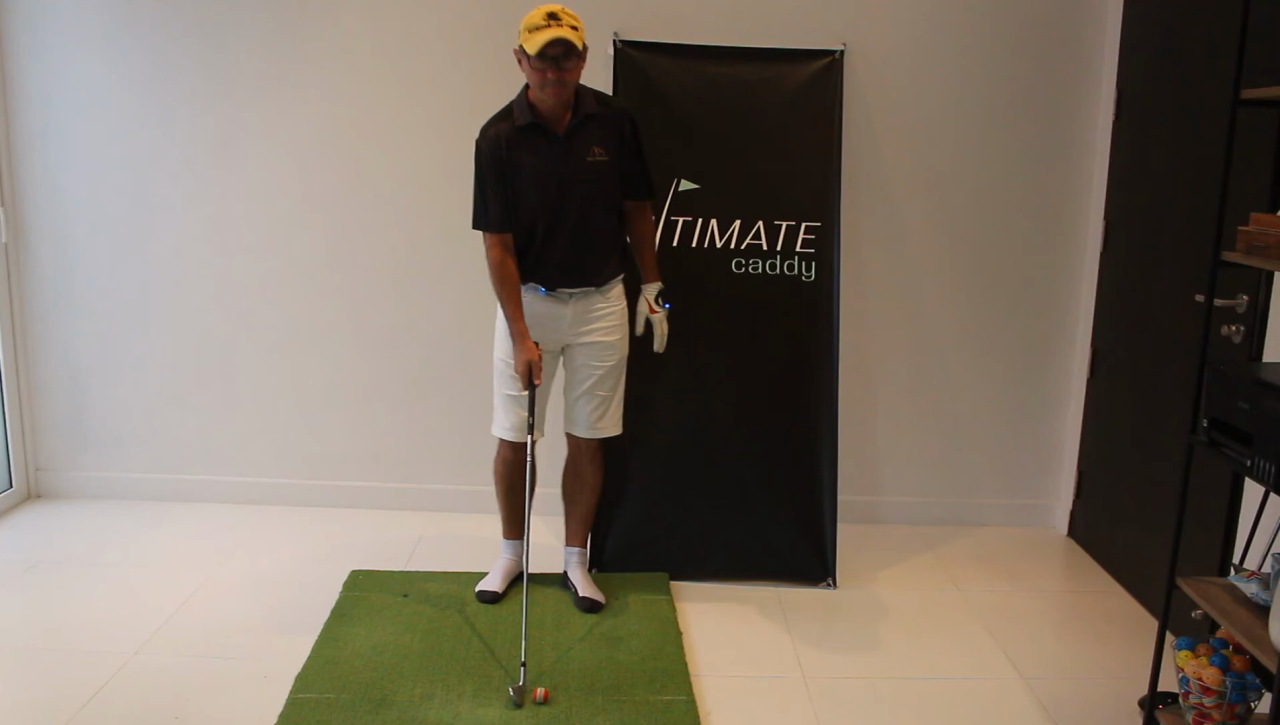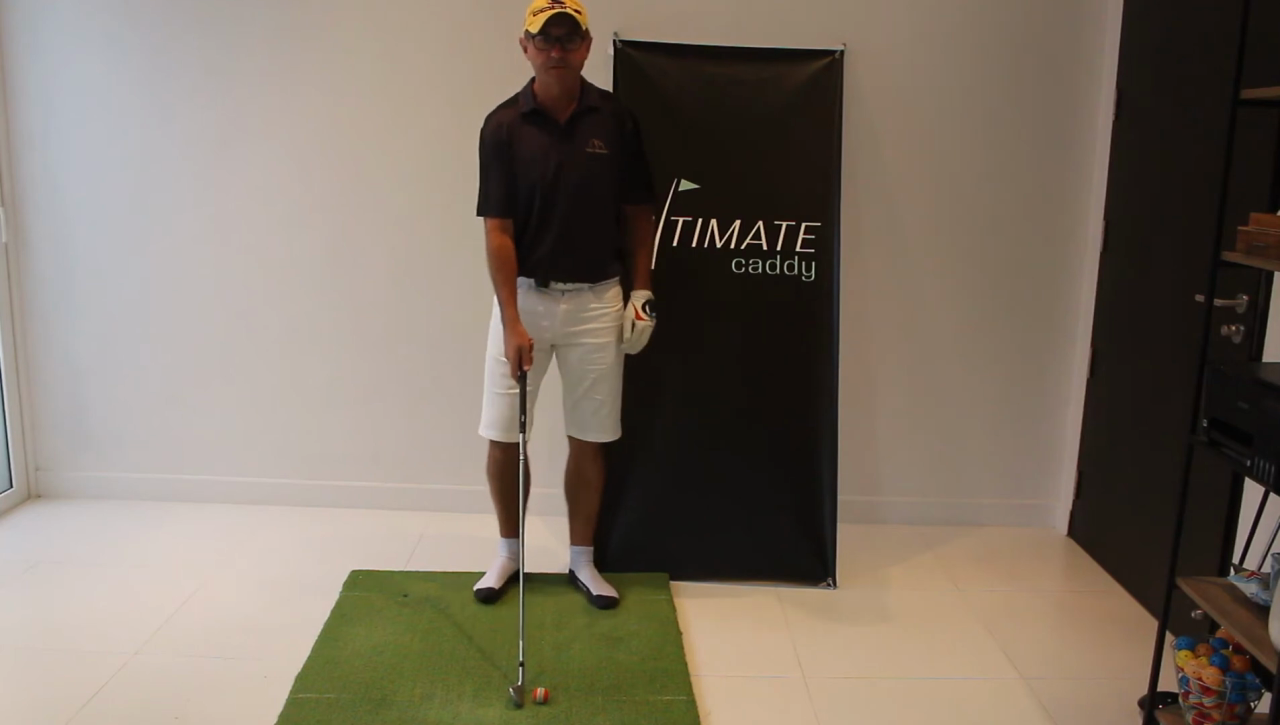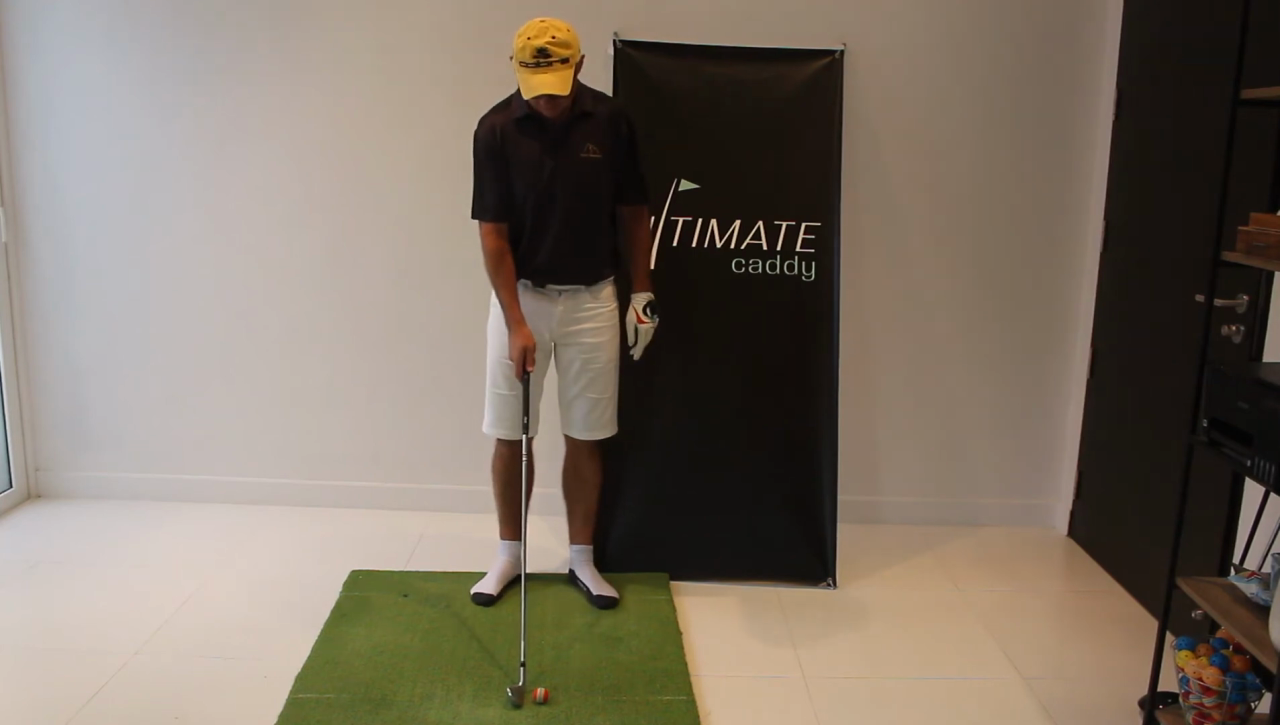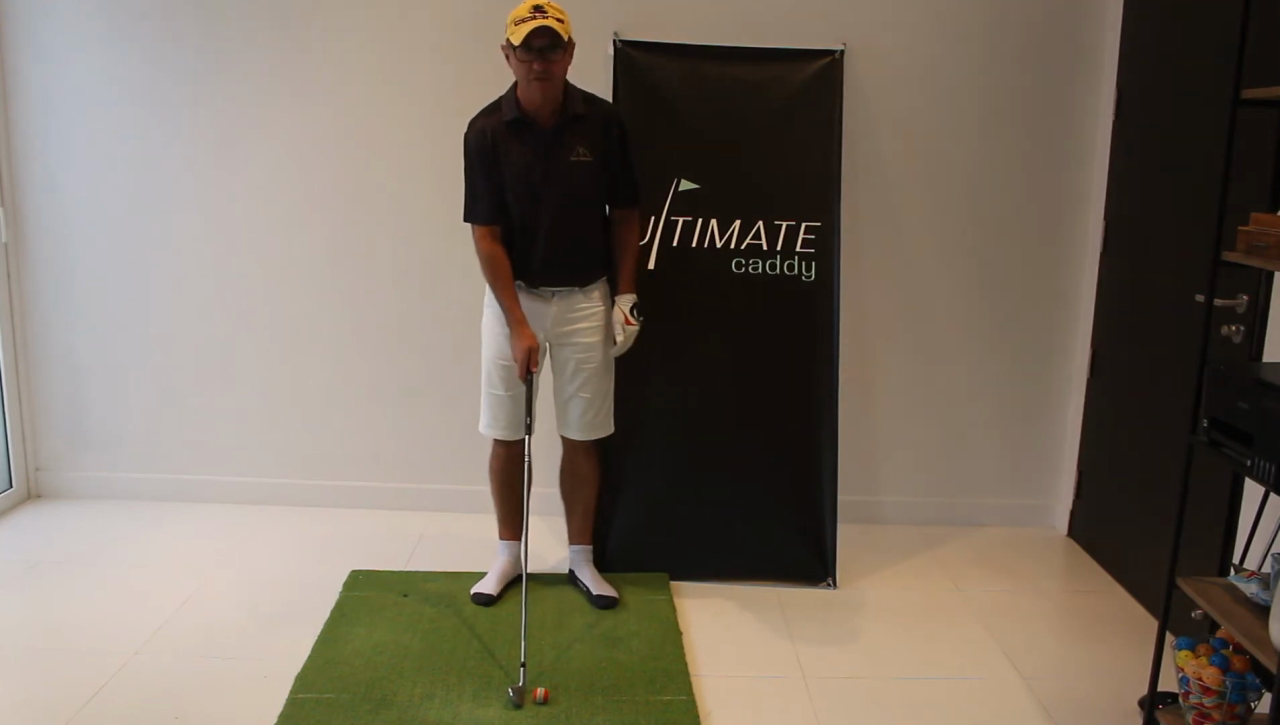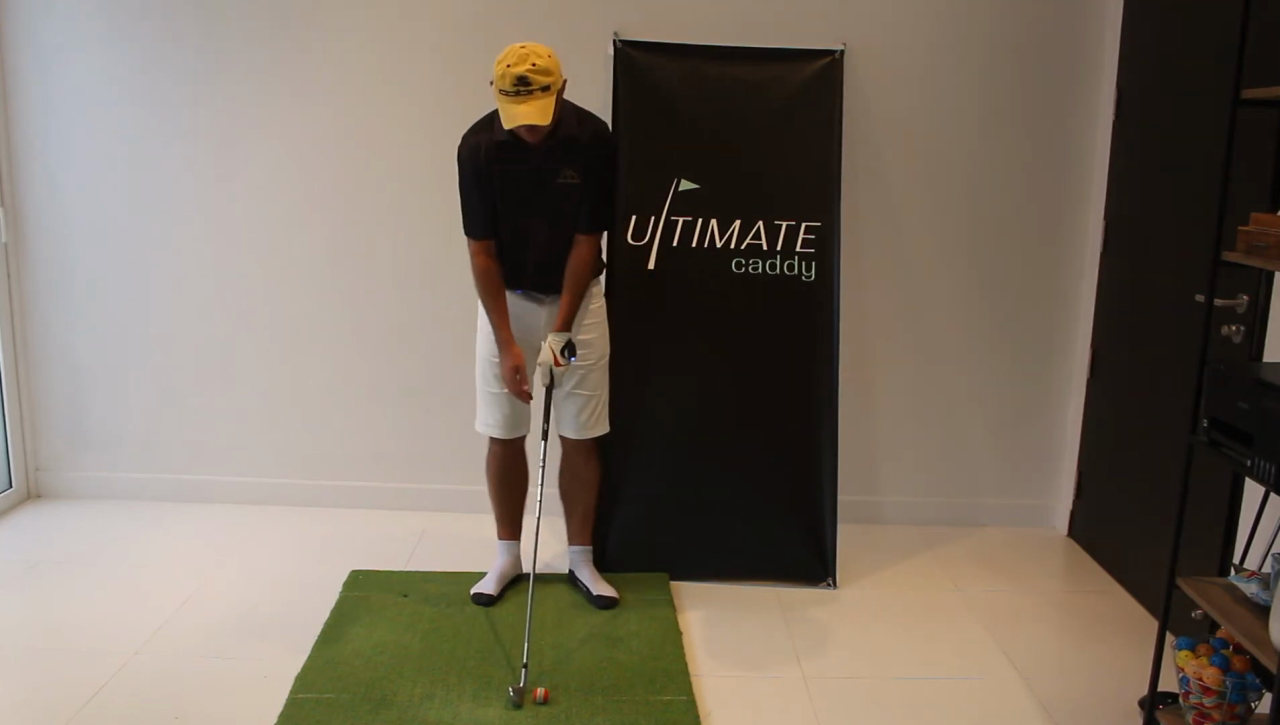
dt=1s
person 1, frame 1
left shoulder: (614, 120)
right shoulder: (499, 137)
left elbow: (638, 208)
right elbow: (498, 245)
left wrist: (652, 286)
right wrist: (521, 338)
left hip: (601, 301)
right hip: (528, 301)
left knee: (587, 438)
right knee: (514, 438)
left ankle: (575, 560)
right ankle: (511, 553)
person 1, frame 2
left shoulder: (617, 119)
right shoulder: (503, 125)
left elbow: (638, 213)
right elbow: (498, 230)
left wrist: (641, 291)
right wrist: (512, 322)
left hip: (598, 300)
right hip: (525, 297)
left knee: (590, 438)
right knee: (504, 438)
left ankle: (582, 559)
right ankle: (509, 550)
person 1, frame 3
left shoulder: (611, 120)
right shoulder: (496, 129)
left elbow: (632, 213)
right elbow: (493, 234)
left wrist: (642, 293)
right wrist: (516, 323)
left hip: (592, 298)
right hip: (520, 296)
left knee: (586, 436)
right knee: (510, 434)
left ankle: (581, 558)
right ankle: (509, 553)
person 1, frame 4
left shoulder: (602, 121)
right shoulder: (486, 130)
left elbow: (624, 213)
right elbow: (486, 235)
left wrist: (625, 296)
right wrist: (518, 326)
left hip: (588, 299)
right hip: (512, 297)
left knee: (582, 437)
right knee: (507, 434)
left ankle: (581, 558)
right ankle: (508, 554)
person 1, frame 5
left shoulder: (592, 138)
right shoulder: (478, 146)
left elbow: (586, 242)
right elbow: (482, 251)
left wrist: (560, 329)
right wrist: (506, 343)
left hip: (577, 299)
right hip: (506, 300)
left knee: (579, 436)
right knee: (503, 434)
left ankle: (581, 559)
right ankle: (507, 556)
